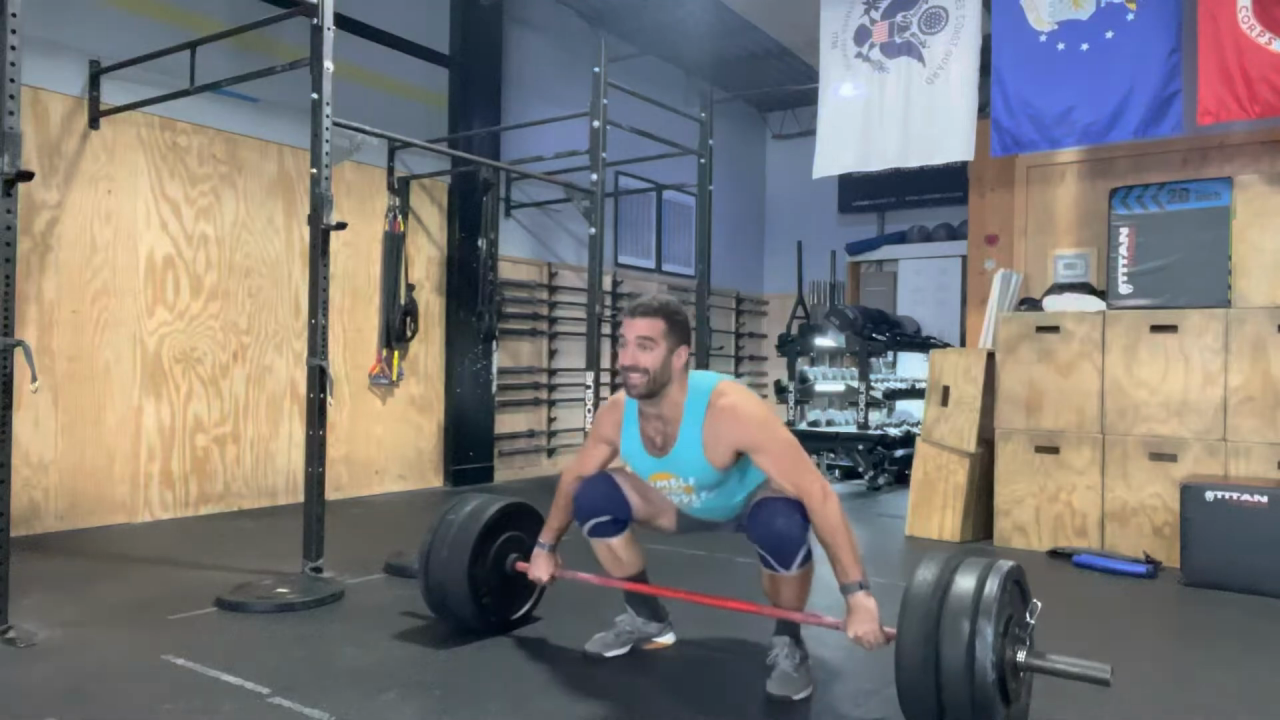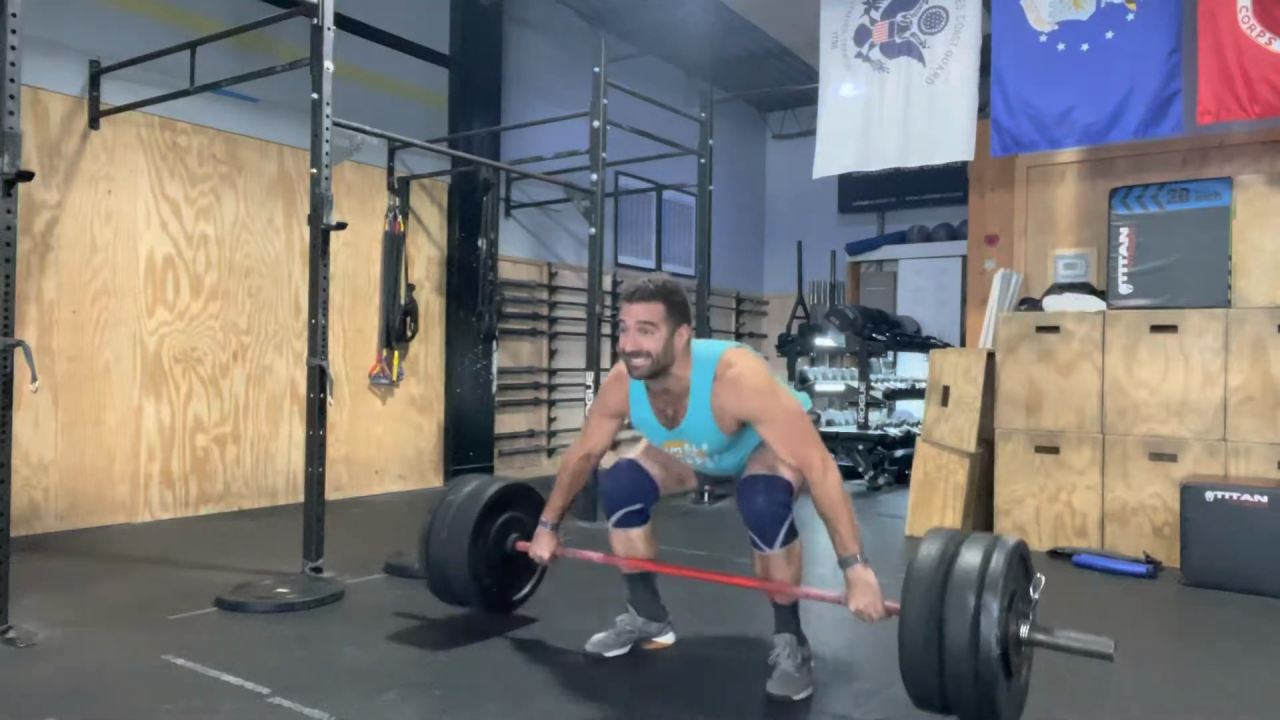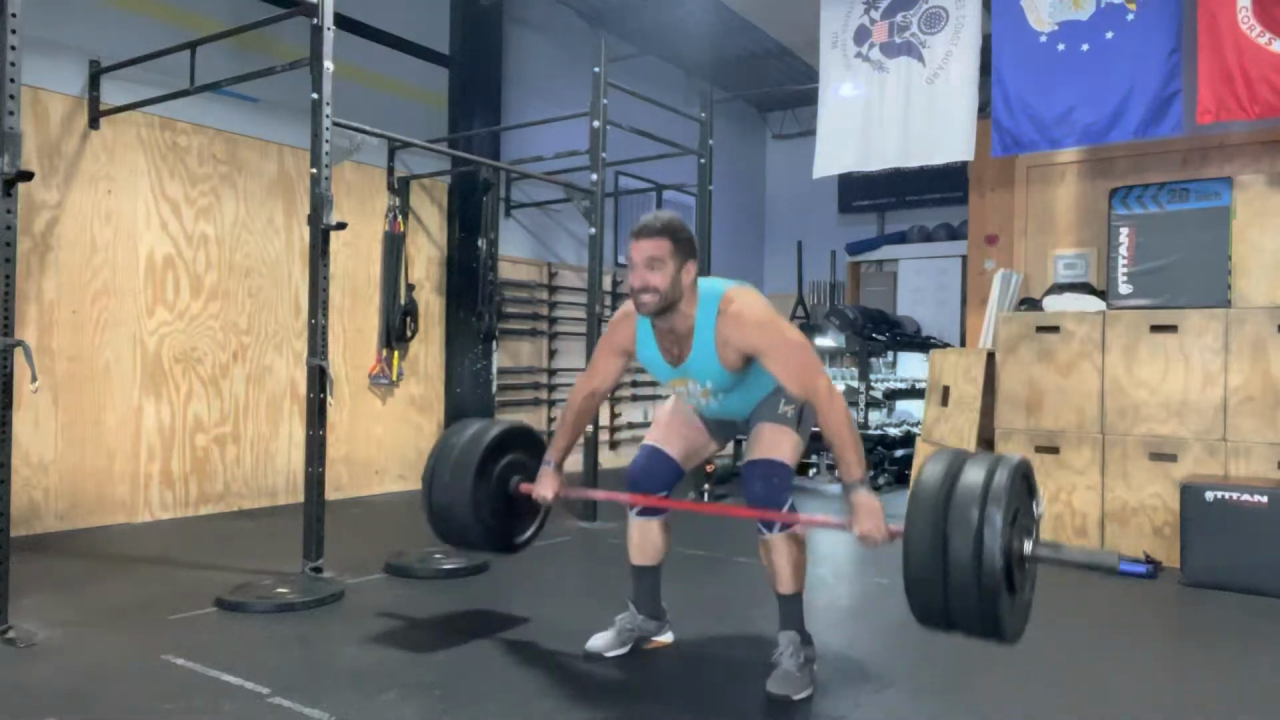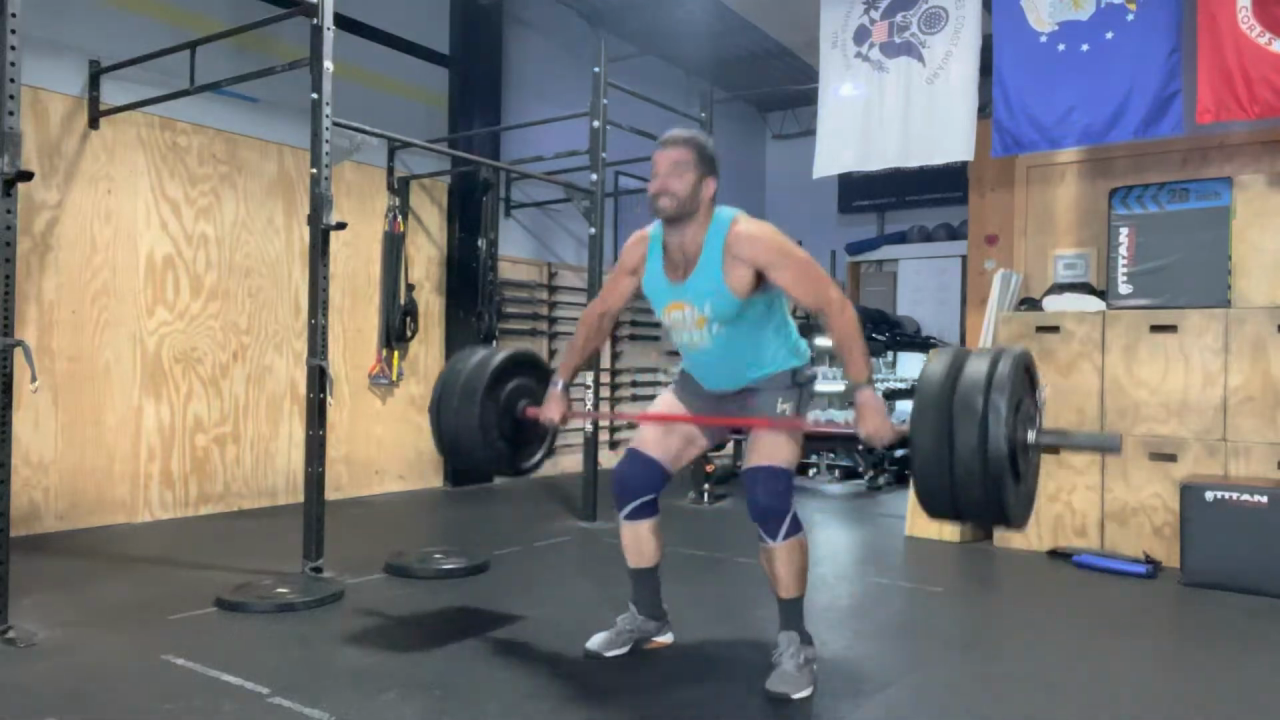
dt=0.2s
person 1, frame 1
left shoulder: (729, 410)
right shoulder: (616, 412)
left elbow: (817, 494)
right elbow: (576, 476)
left wrist: (858, 597)
right wrist: (545, 547)
left hip: (757, 496)
right hip: (688, 503)
left knee: (781, 529)
right knee: (592, 499)
left ankle: (788, 643)
right ankle: (646, 617)
person 1, frame 2
left shoulder: (735, 378)
right shoulder: (621, 384)
left elbow: (818, 467)
right elbow: (583, 453)
left wrist: (856, 569)
right wrist: (547, 525)
left hip: (771, 440)
right hip: (698, 453)
left knee: (763, 505)
right knee: (619, 487)
left ankle: (789, 643)
right ankle: (647, 617)
person 1, frame 3
left shoulder: (738, 314)
right shoulder: (629, 324)
left elbow: (823, 392)
right elbow: (588, 392)
left wrist: (859, 491)
right wrist: (551, 466)
left hip: (777, 390)
right hip: (704, 401)
left knee: (765, 490)
right knee: (646, 478)
left ankle: (793, 641)
right ankle: (646, 616)
person 1, frame 4
left shoulder: (746, 238)
right shoulder: (642, 247)
left elbow: (833, 304)
right elbow: (601, 313)
left wrist: (865, 394)
right wrist: (560, 385)
left hip: (772, 379)
right hip: (700, 380)
left knee: (767, 497)
right knee: (632, 480)
left ankle: (793, 641)
right ankle: (647, 618)
